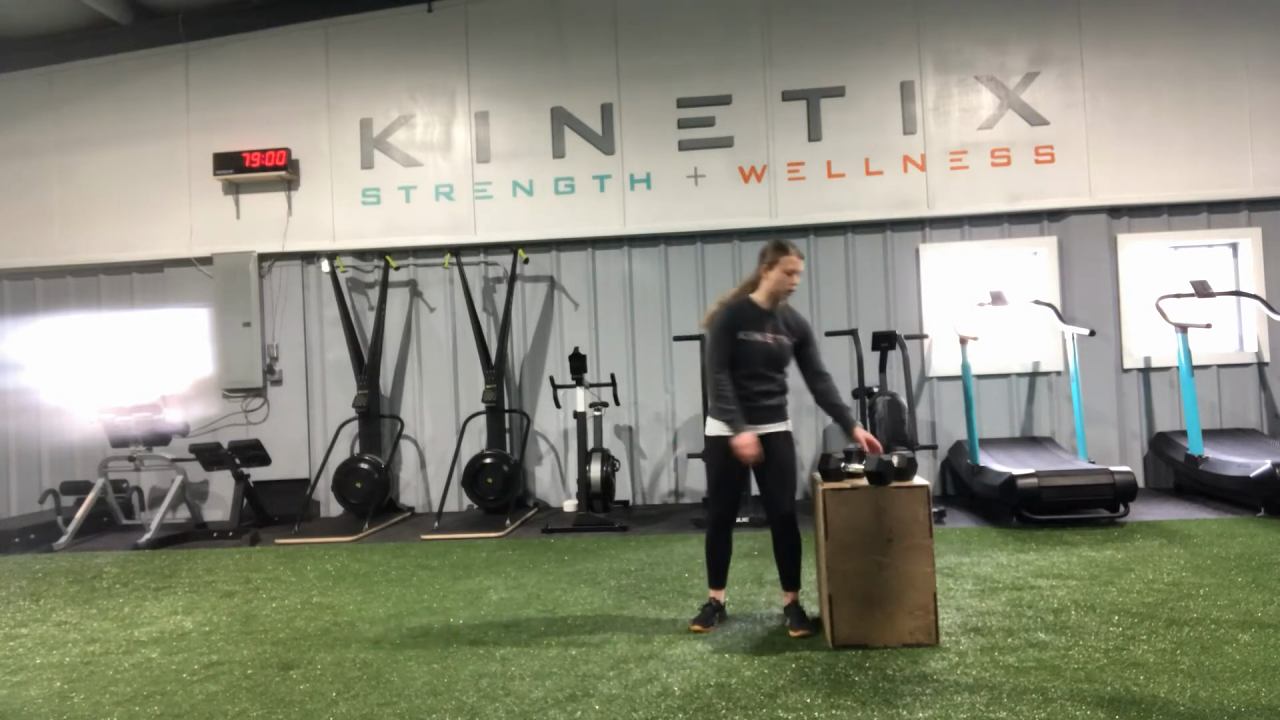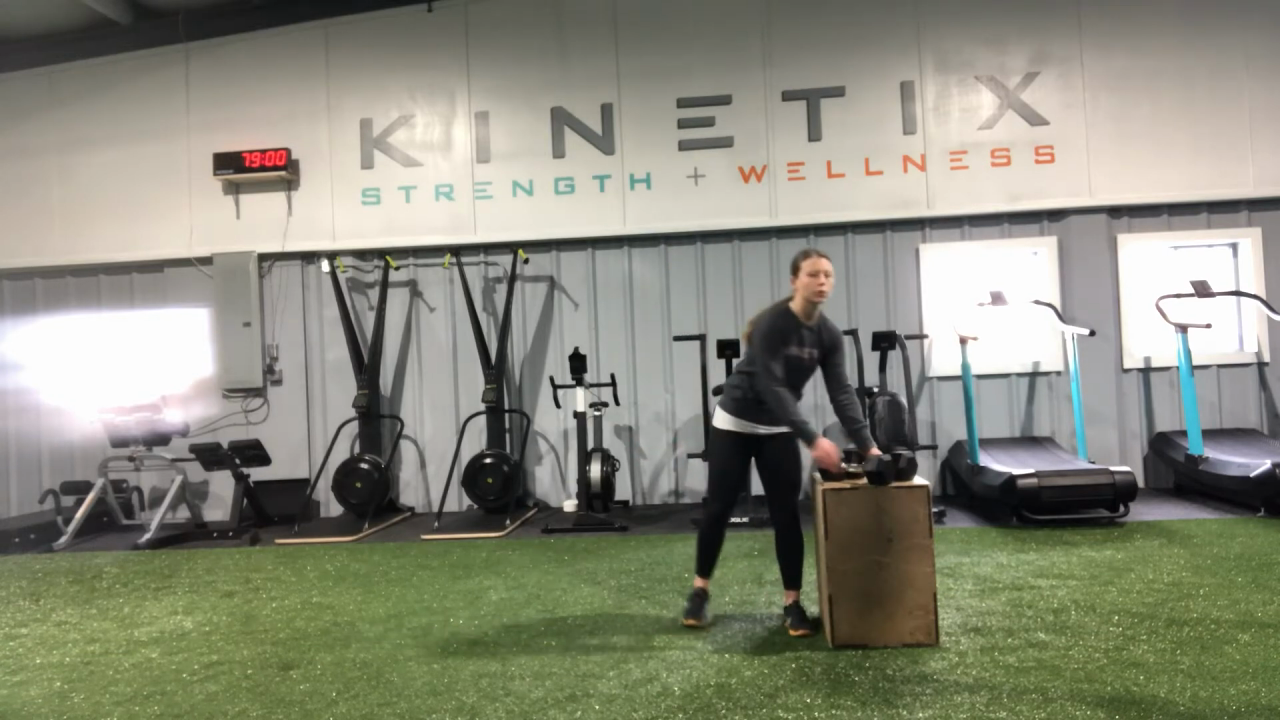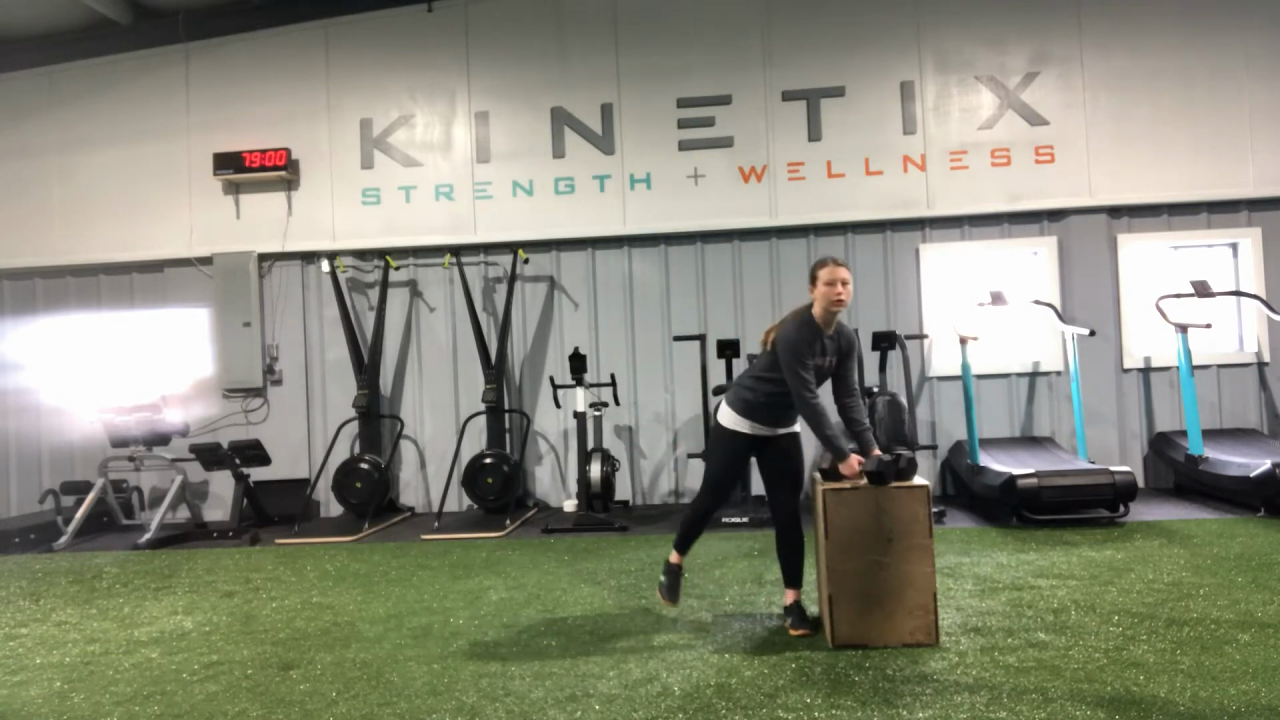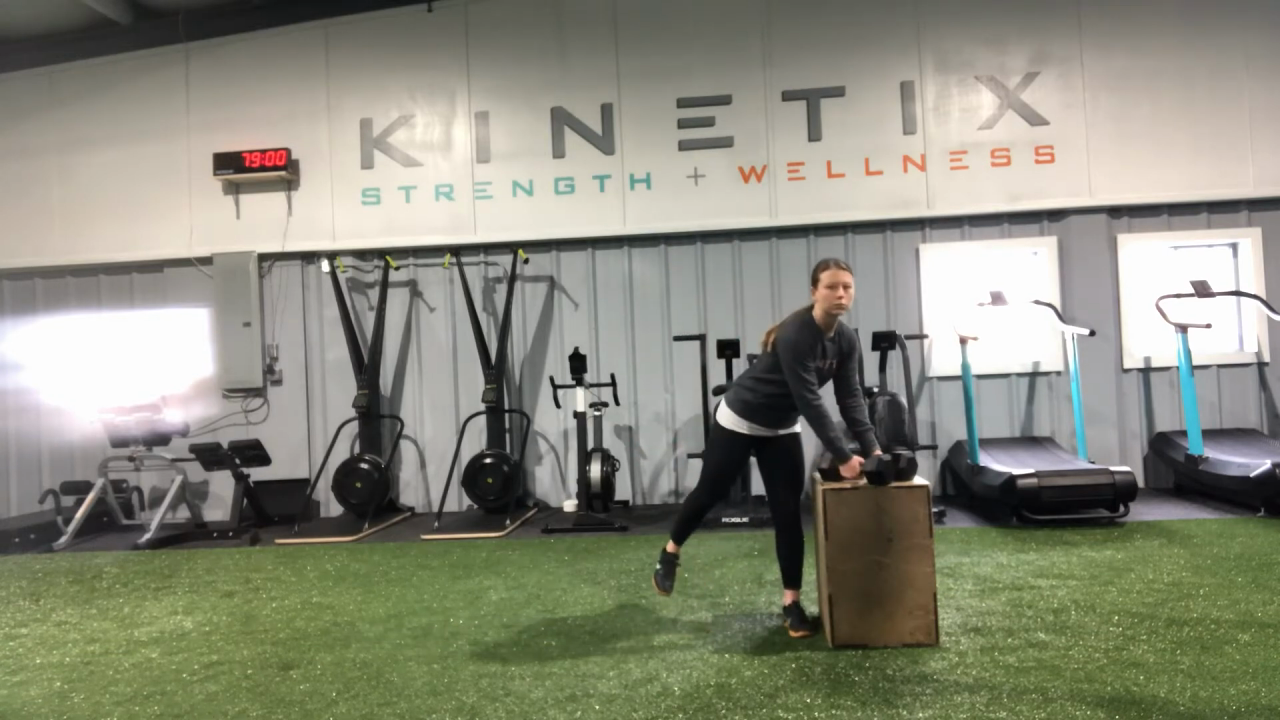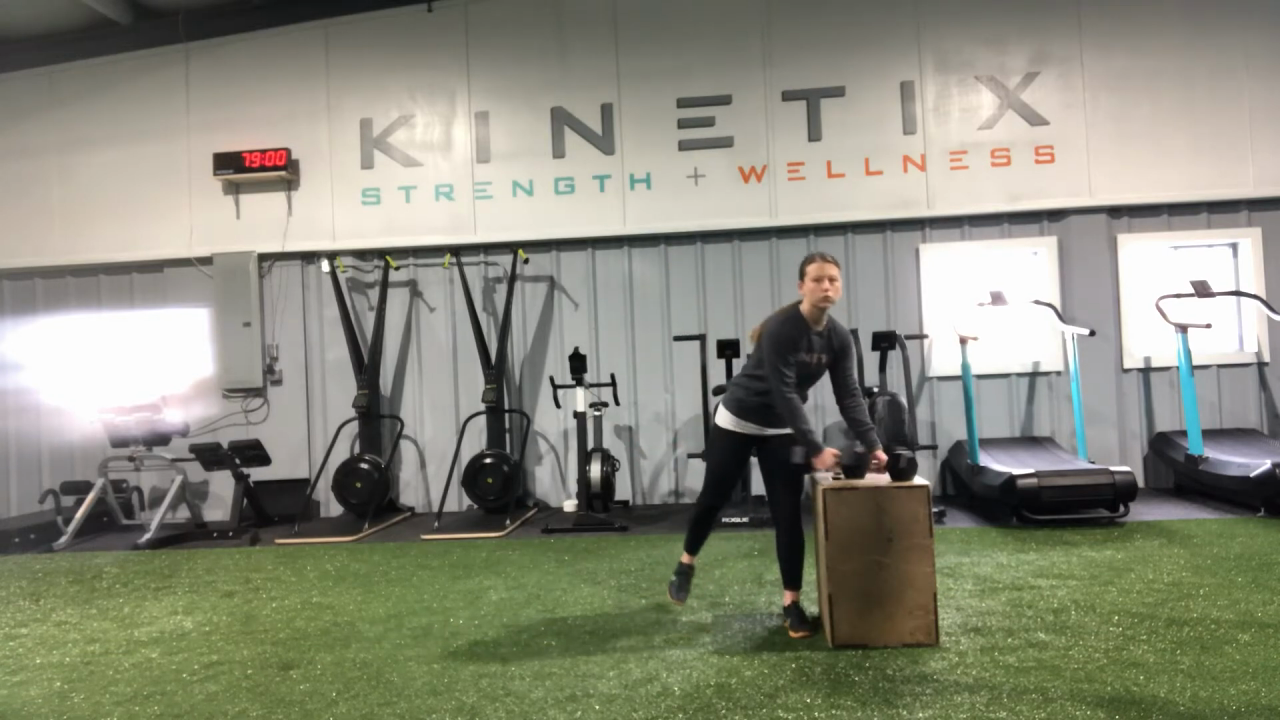
dt=0.2s
person 1, frame 1
left shoulder: (795, 324)
right shoulder: (731, 314)
left elbow: (818, 378)
right elbow: (717, 376)
left wrist: (851, 426)
right wrist: (738, 430)
left hip: (774, 428)
right hip: (728, 428)
left knee: (784, 514)
right knee: (721, 514)
left ankle: (792, 603)
right ankle: (715, 600)
person 1, frame 2
left shoulder: (828, 333)
right shoulder: (772, 323)
left elbow: (841, 390)
right elbow: (771, 387)
left wrist: (866, 442)
right wrist: (812, 440)
left hip: (779, 430)
right hip: (736, 421)
left knee: (787, 514)
right knee: (719, 507)
left ankle: (792, 602)
right ankle: (701, 588)
person 1, frame 3
left shoulder: (845, 339)
right shoulder: (796, 332)
left elbow: (848, 396)
right elbow: (806, 398)
left wrist: (869, 447)
right wrist: (841, 454)
left hip: (782, 428)
right hip: (740, 419)
left knee: (788, 513)
right knee: (712, 497)
left ankle: (793, 602)
right ankle: (674, 561)
person 1, frame 4
left shoulder: (846, 340)
right shoulder: (795, 334)
left elbow: (850, 397)
right elbow: (809, 399)
left wrist: (871, 447)
right wrist: (842, 456)
left hip: (782, 428)
right hip: (739, 419)
left knee: (788, 514)
right knee: (709, 493)
left ankle: (792, 603)
right ankle: (671, 551)
person 1, frame 5
left shoulder: (839, 337)
right shoulder: (779, 328)
left elbow: (849, 394)
right elbow: (784, 391)
left wrist: (873, 446)
right wrist: (815, 448)
left hip: (782, 430)
right hip: (738, 420)
left knee: (788, 514)
right knee: (714, 497)
left ankle: (792, 603)
right ankle: (687, 562)
